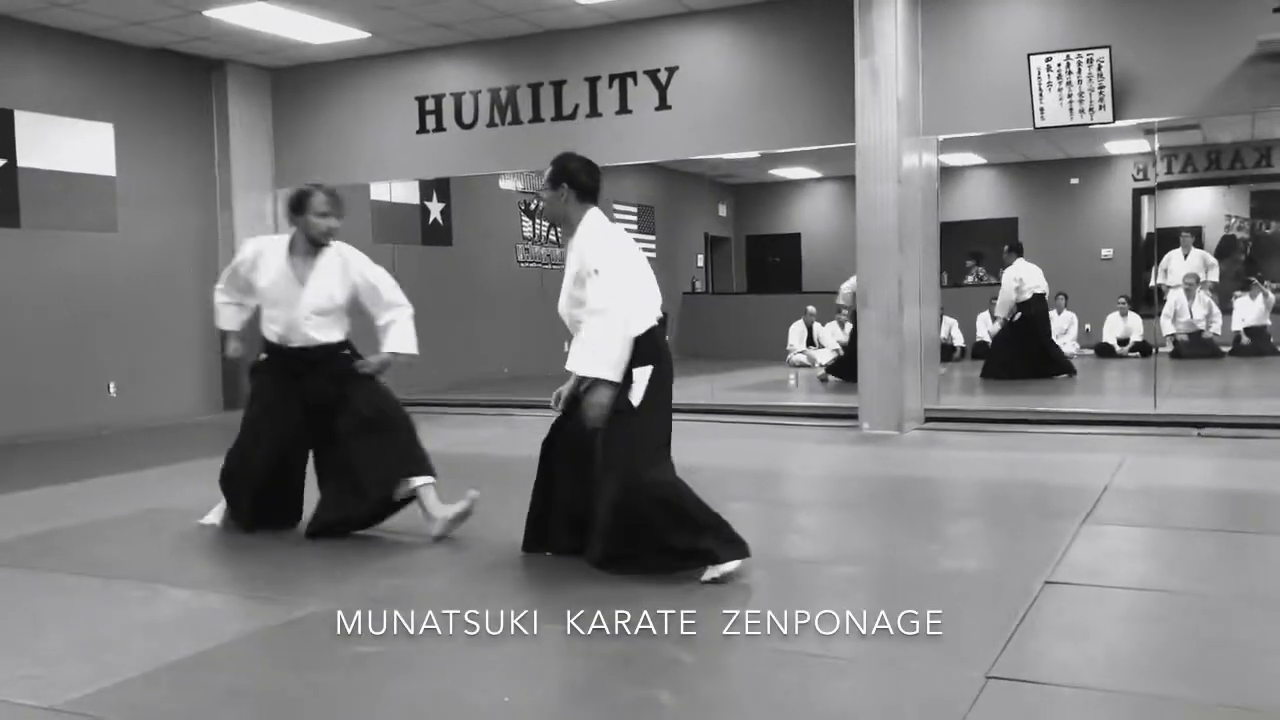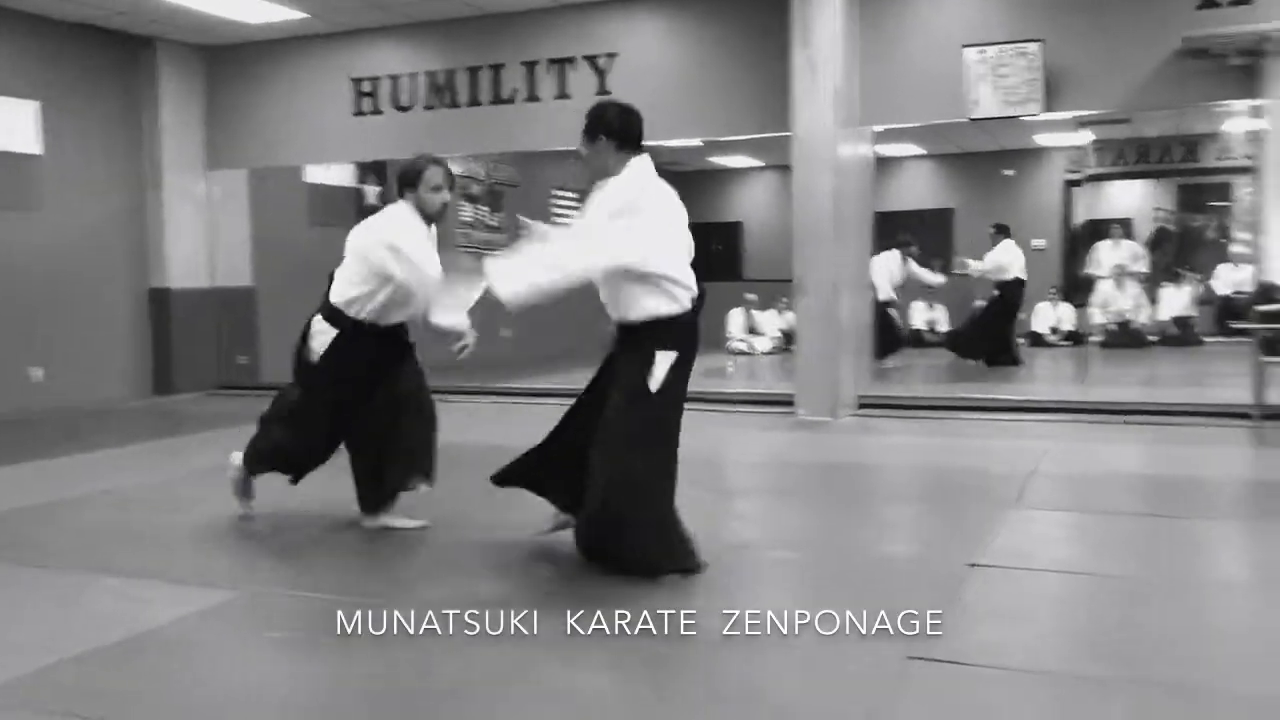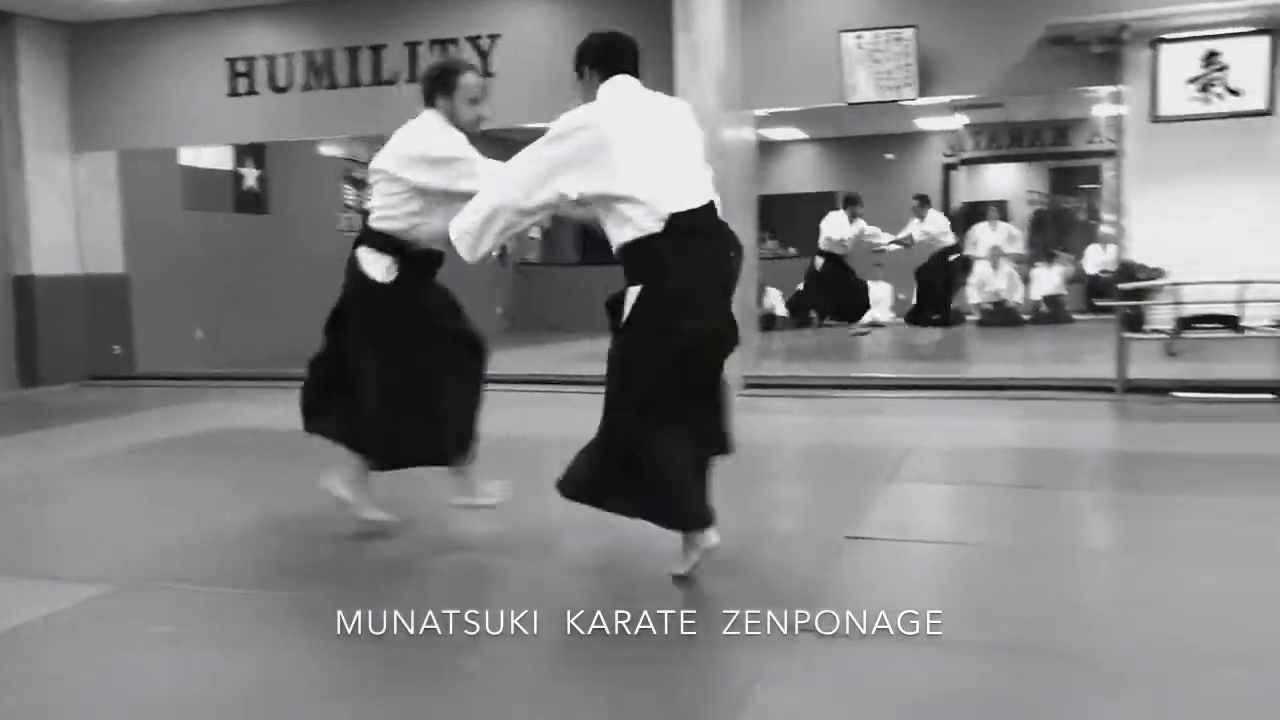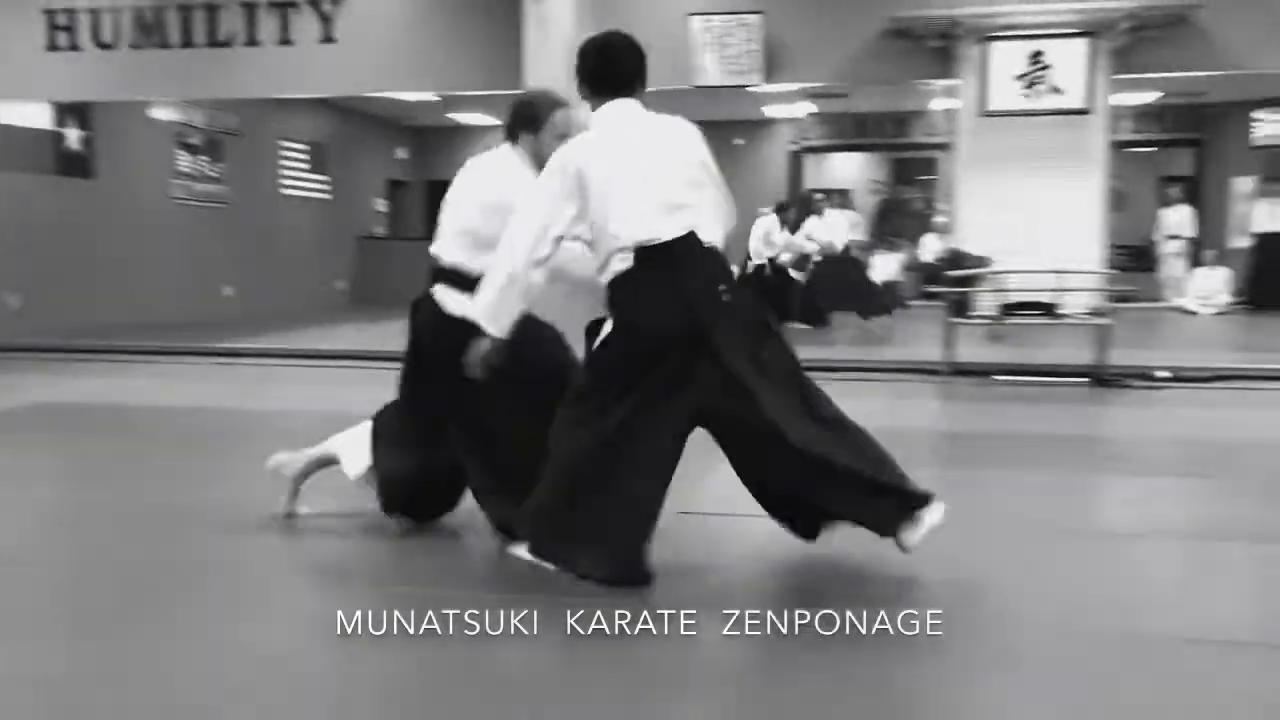
dt=0.3s
person 1, frame 1
left shoulder: (599, 242)
right shoulder: (586, 241)
left elbow: (611, 314)
left wrist: (601, 382)
right wrist: (574, 379)
left hip: (636, 367)
right hip: (617, 368)
left knee: (635, 467)
right knee: (568, 446)
left ankle: (716, 548)
right ankle: (569, 535)
person 1, frame 2
left shoulder: (632, 197)
right shoulder: (634, 190)
left elbow: (576, 259)
right elbow: (575, 245)
left wrist: (496, 273)
right wrist: (545, 237)
left hip: (661, 341)
right hip: (645, 336)
left knee: (631, 452)
right knee: (593, 423)
left ankle: (657, 553)
right ankle: (581, 505)
person 1, frame 3
left shoulder: (586, 124)
right shoulder: (674, 111)
left elbow: (517, 186)
left wrist: (463, 238)
left hip: (667, 267)
right hip: (712, 246)
left knee: (644, 398)
left ankle: (692, 522)
person 1, frame 4
left shoulder: (576, 156)
right shoulder: (680, 132)
left elbow: (523, 244)
right elbow: (719, 210)
left wrist: (491, 327)
left hip: (643, 300)
right hip: (706, 282)
left knee: (595, 421)
right knee: (785, 406)
left ankle: (563, 542)
right ankle: (899, 510)
person 2, frame 1
left shoulder: (349, 261)
right shoulder: (258, 253)
left elbow: (394, 307)
right elbow: (228, 290)
left wrist: (389, 352)
right wrist: (232, 335)
left hip: (336, 364)
right hip: (280, 368)
left knee: (383, 421)
right knee: (259, 446)
left ankle: (435, 511)
right ankle: (231, 506)
person 2, frame 2
left shoulder: (421, 230)
right shoulder: (395, 230)
left elbow: (434, 288)
right elbow: (426, 284)
left wrist: (462, 328)
left hip: (386, 335)
right hip: (340, 338)
left knee: (406, 410)
right knee: (310, 418)
left ankle: (377, 508)
right ankle: (246, 465)
person 2, frame 3
left shoulder: (428, 138)
right shoulder: (432, 143)
left elbow: (475, 185)
right elbow: (489, 183)
left hip: (392, 271)
right hip: (390, 274)
left knee: (399, 380)
right knee: (449, 360)
left ankle: (355, 480)
right ankle: (462, 479)
person 2, frame 4
left shoulder: (492, 175)
right shoulder: (509, 185)
right elbow: (553, 249)
left hip: (455, 311)
right hip: (463, 316)
left knee: (426, 423)
right knee: (547, 390)
left ankle: (303, 463)
